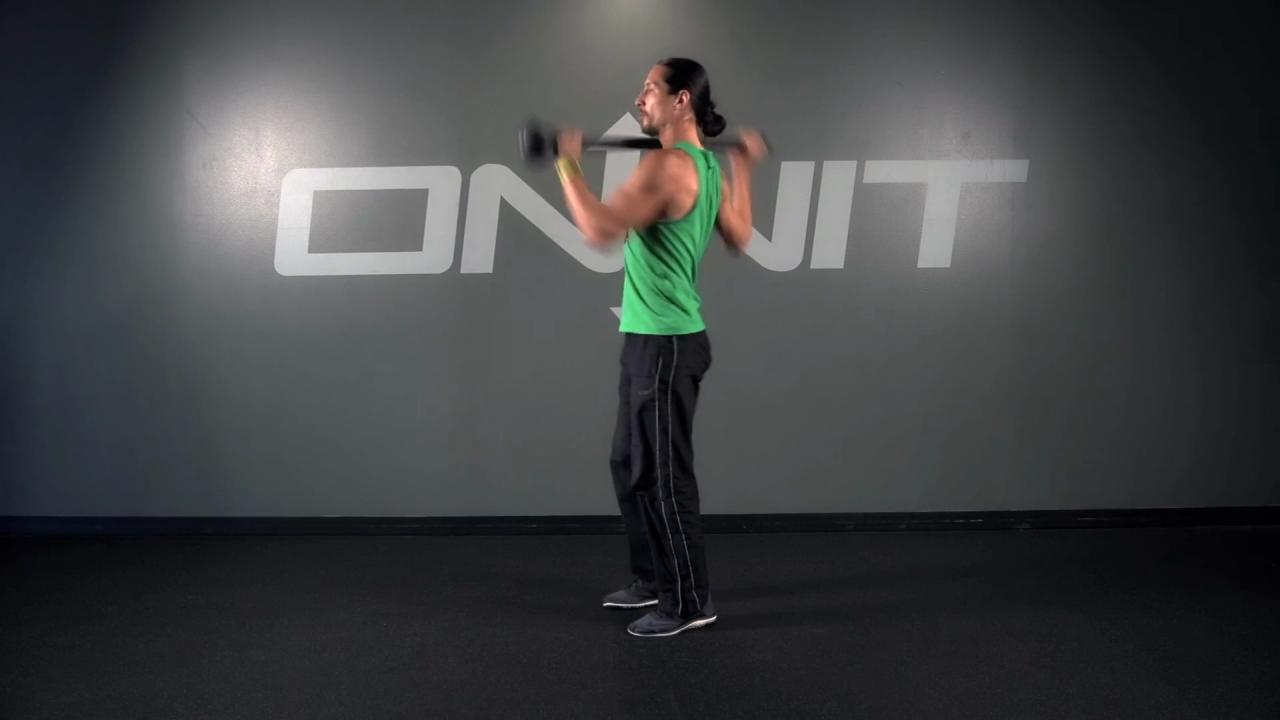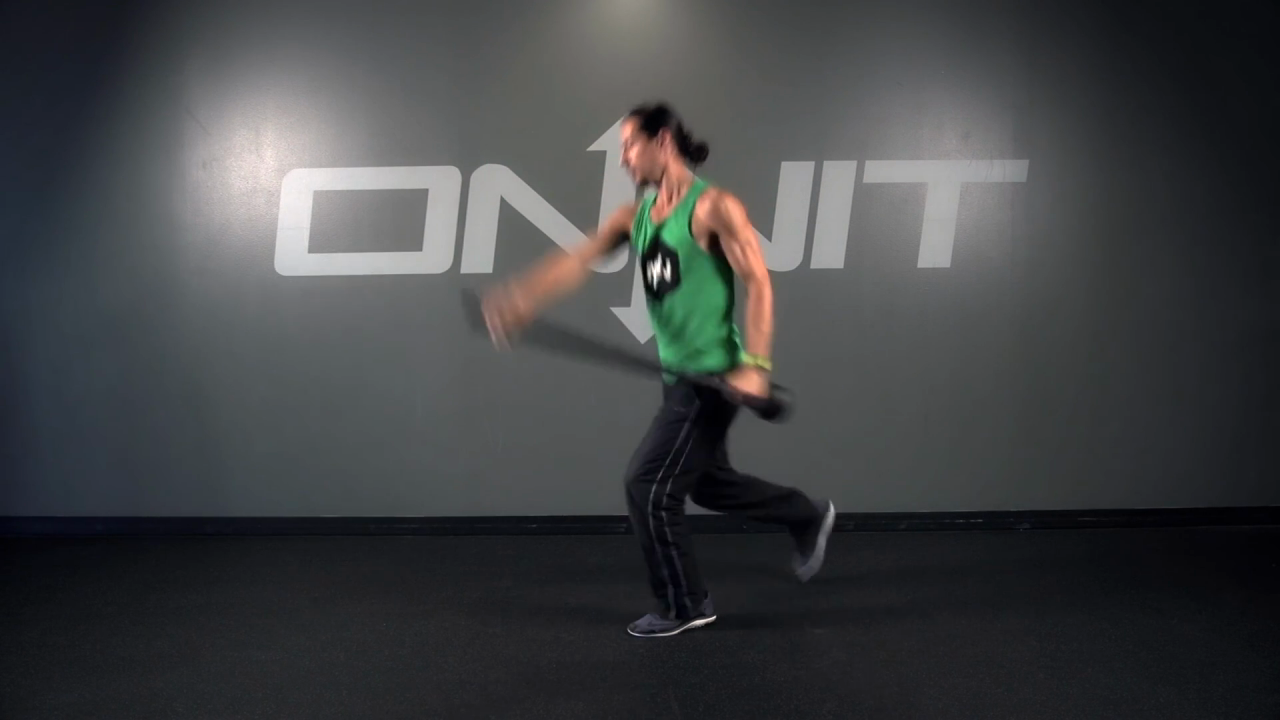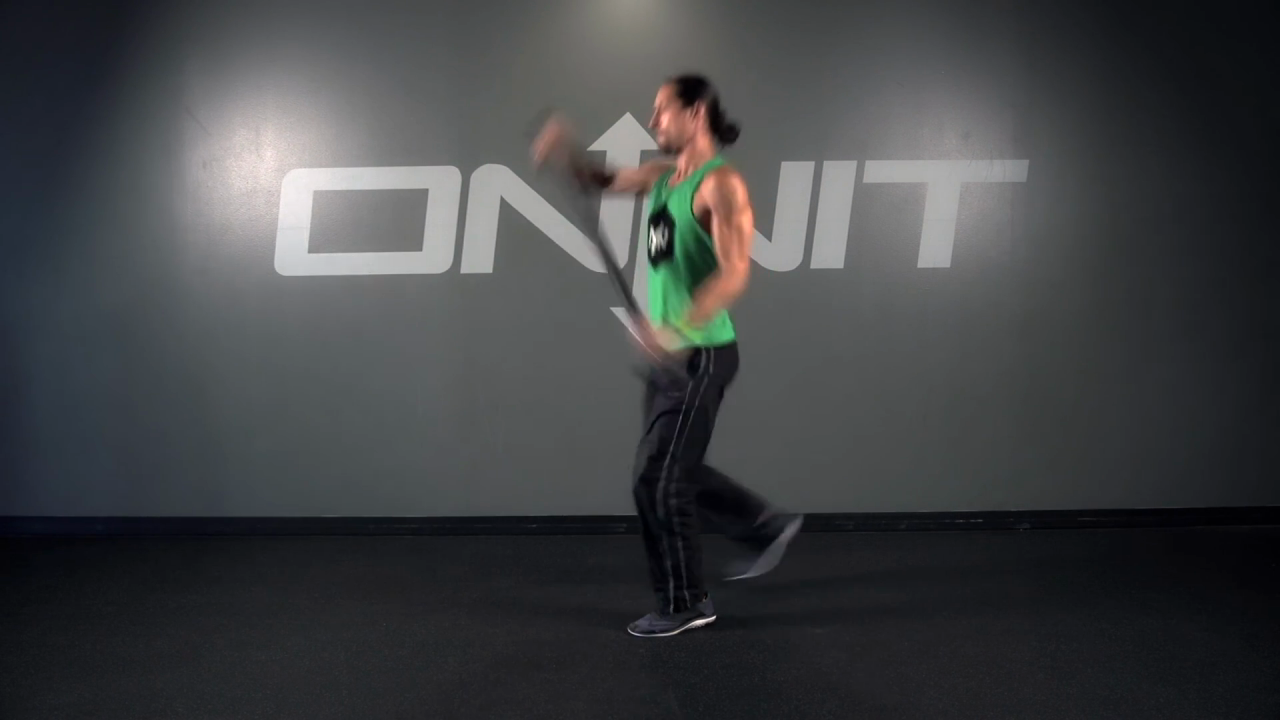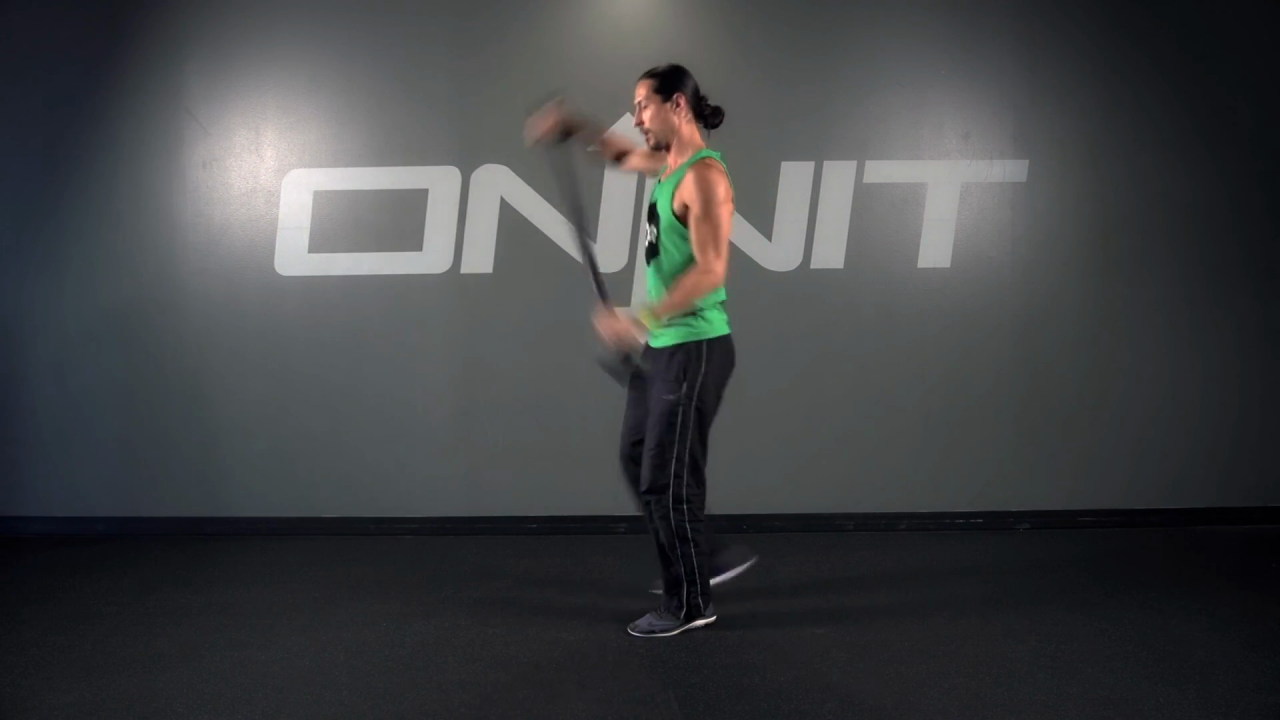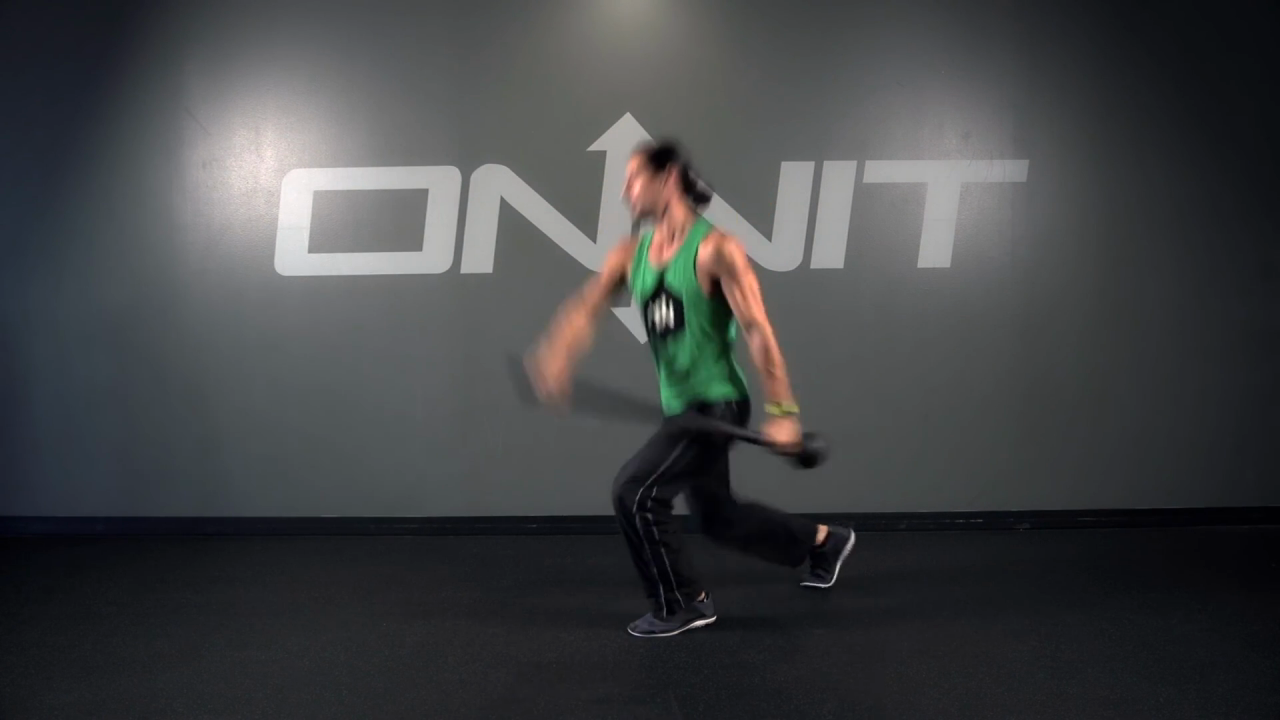
dt=1s
person 1, frame 1
left shoulder: (666, 166)
right shoulder: (700, 163)
left elbow: (600, 230)
right elbow: (737, 238)
left wrist: (568, 162)
right wrist: (743, 168)
left hip: (667, 345)
right hip: (647, 339)
left knee: (659, 476)
right knee: (629, 466)
left ankle: (689, 602)
right ankle: (654, 578)
person 1, frame 2
left shoulder: (714, 205)
right shoulder: (637, 214)
left elbow: (758, 283)
right elbow: (578, 262)
left wrist: (754, 364)
right wrist: (521, 298)
left hip: (715, 379)
right hip: (681, 376)
left knee: (648, 485)
right knee: (705, 479)
left ankle: (685, 605)
right ankle: (809, 517)
person 1, frame 3
left shoulder: (722, 184)
right shoulder: (665, 174)
left elbow: (734, 272)
right elbow: (604, 180)
left wrist: (679, 327)
right wrist: (568, 149)
left hip: (700, 358)
right hip: (668, 357)
left knee: (659, 482)
right knee: (681, 472)
left ankle: (685, 602)
right ankle: (766, 527)
person 1, frame 4
left shoulder: (705, 176)
right shoulder: (674, 164)
left elbow: (710, 271)
right elbow: (628, 155)
left wrist: (643, 318)
right wrist: (572, 126)
left hip: (695, 349)
right hip: (664, 347)
left knee: (667, 479)
right knee: (639, 461)
left ankle: (689, 603)
right ankle: (709, 555)
person 1, frame 5
left shoulder: (715, 247)
right shoulder: (632, 250)
left elbow: (758, 330)
right elbow: (587, 305)
left wrist: (782, 411)
right wrist: (556, 353)
left hip: (714, 407)
right hip: (679, 407)
left knee: (636, 494)
right knee: (718, 516)
left ankle: (682, 604)
right ankle: (823, 541)
